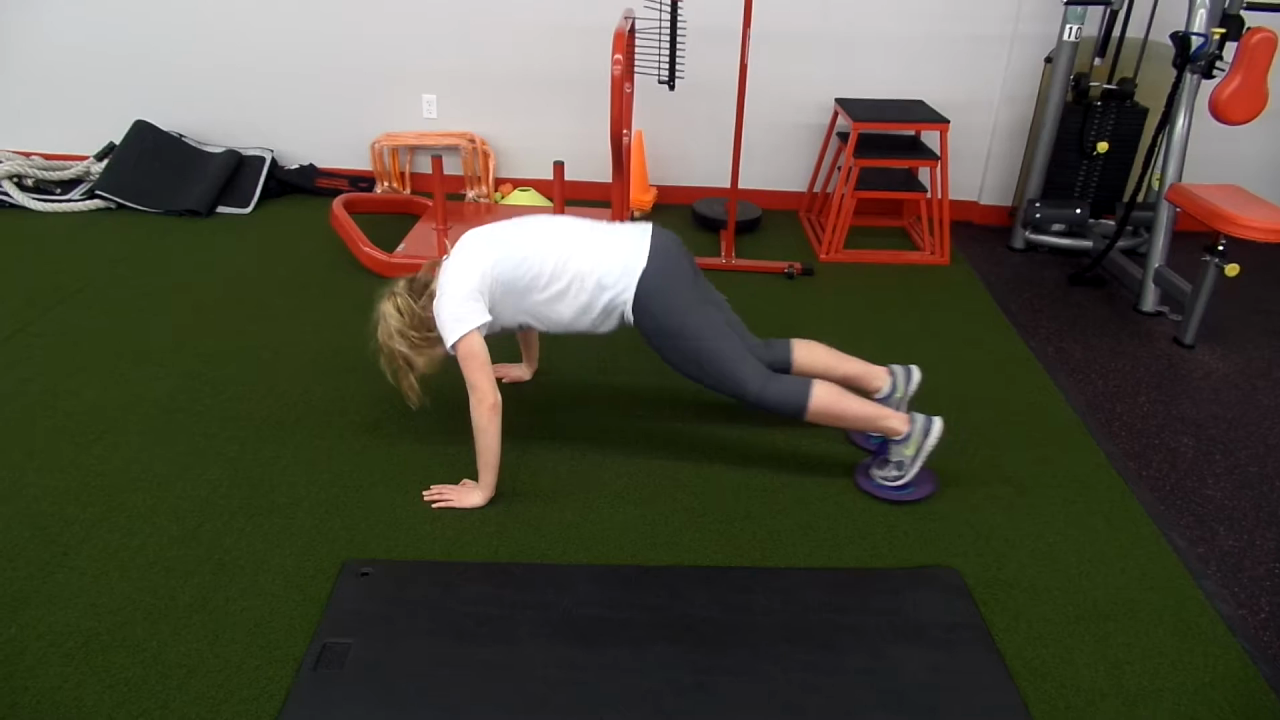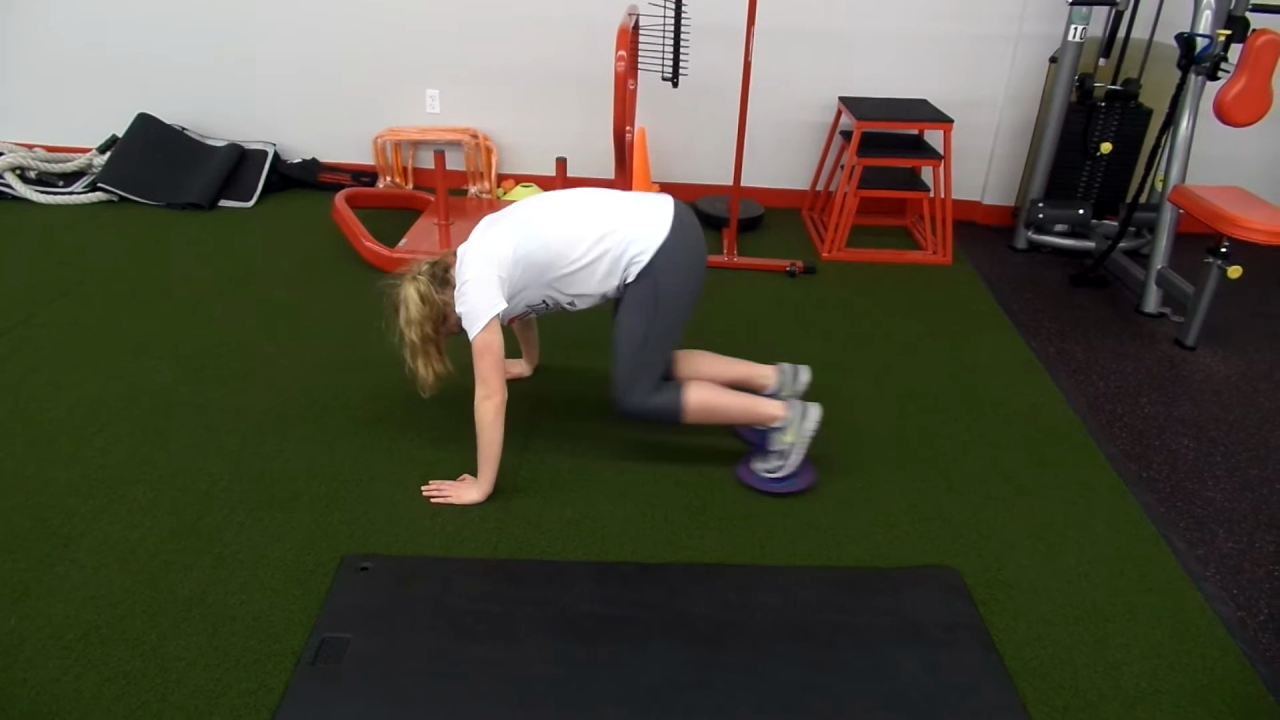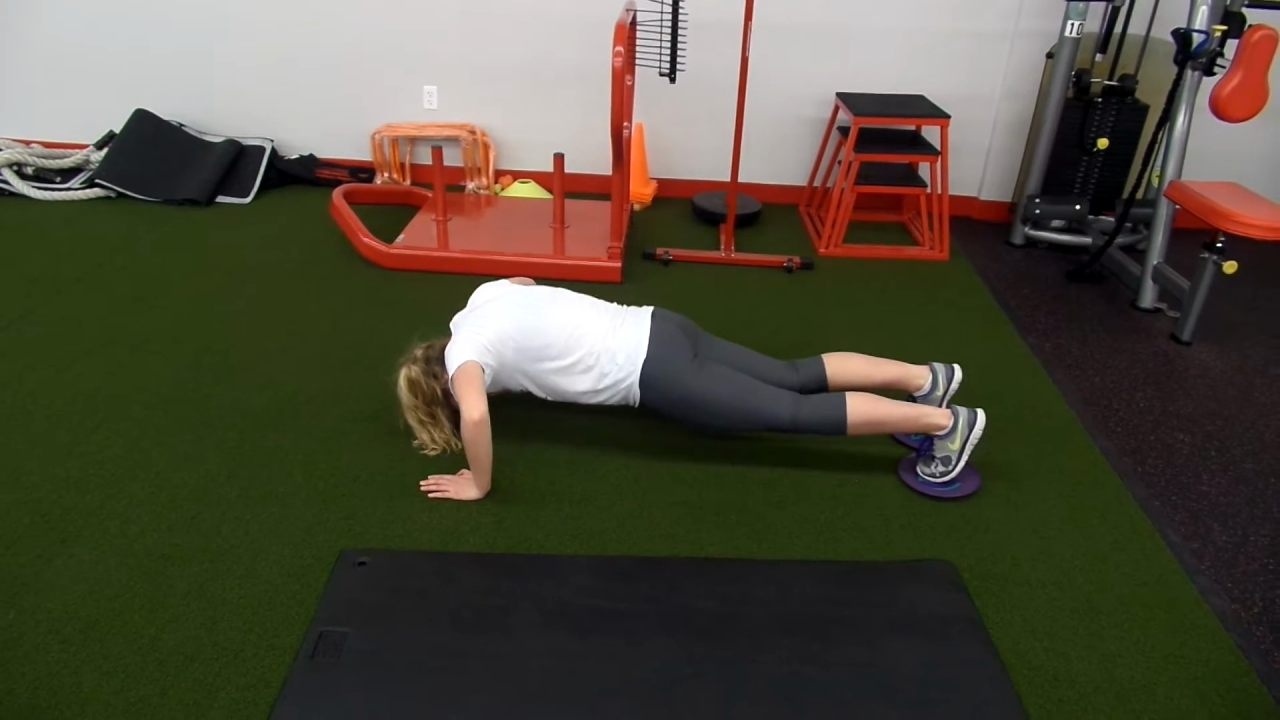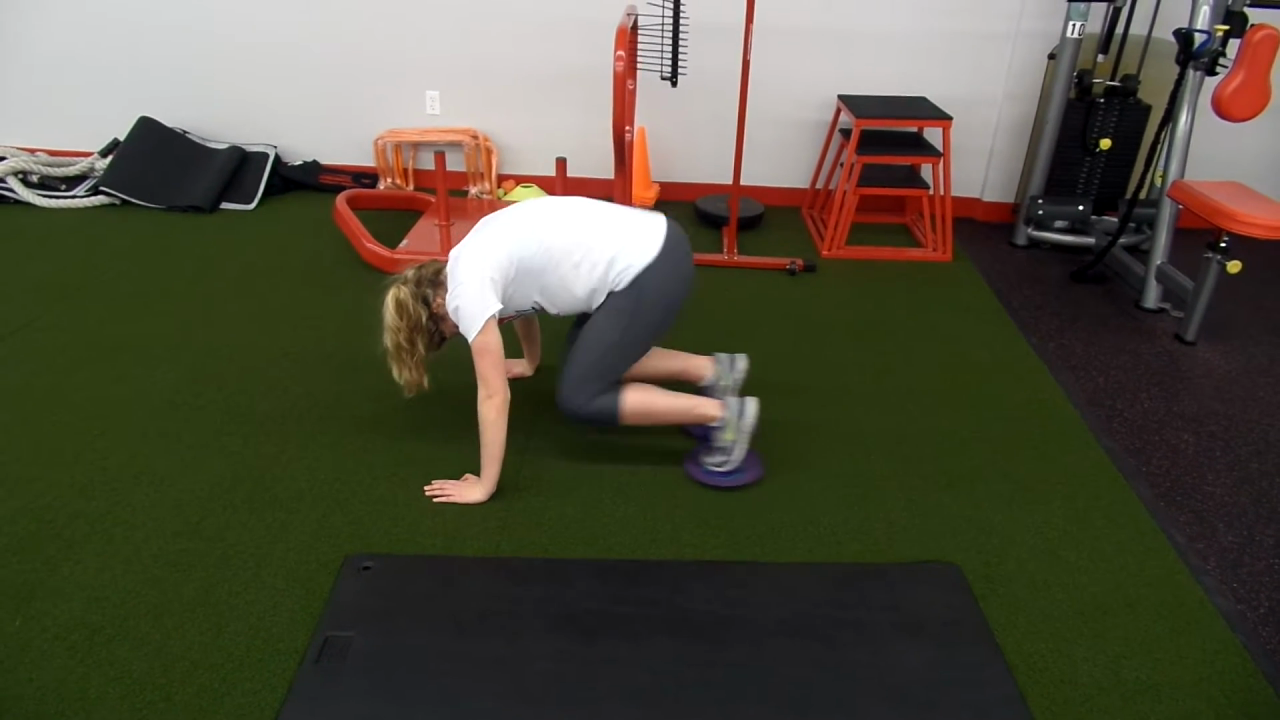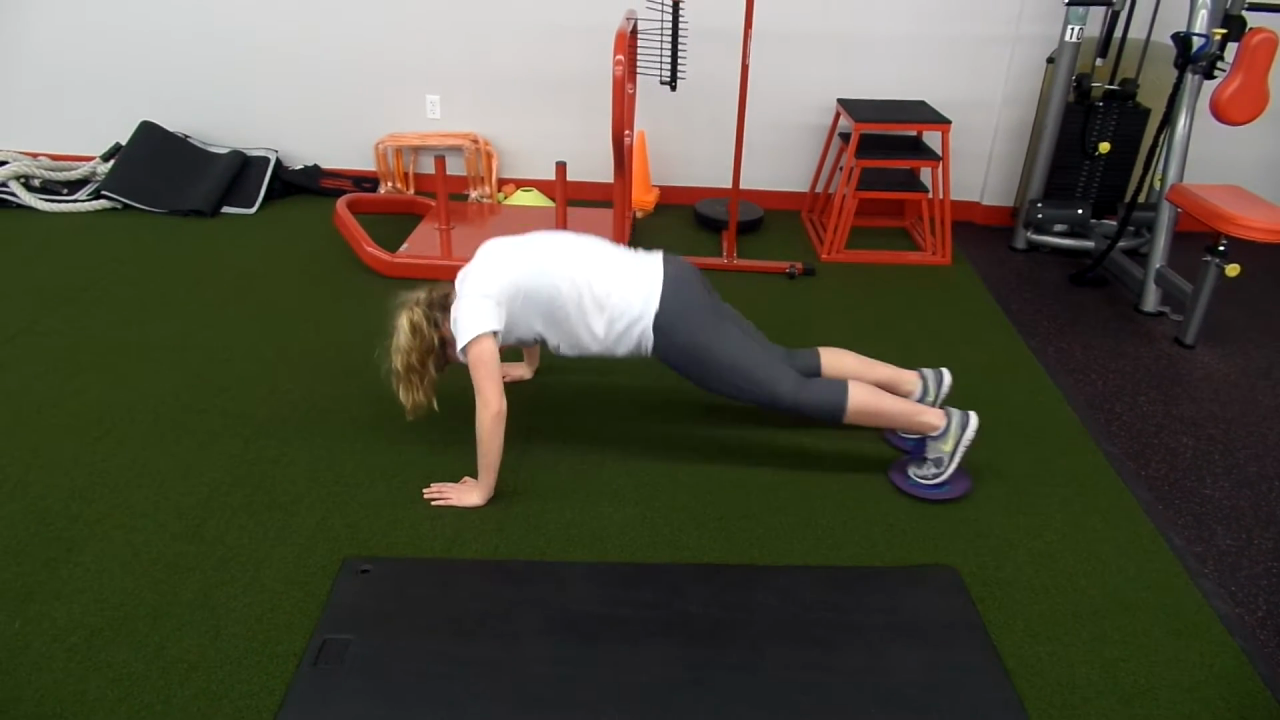
dt=1s
person 1, frame 1
left shoulder: (450, 301)
right shoulder: (465, 258)
left elbow: (486, 401)
left wrist: (483, 489)
right wrist: (528, 365)
left hip: (639, 285)
right hip: (651, 252)
left knee: (750, 382)
right knee: (756, 352)
left ankle: (903, 428)
right ankle: (886, 380)
person 1, frame 2
left shoulder: (473, 286)
right shoulder: (480, 252)
left elbow: (491, 396)
left wrist: (480, 486)
right wrist: (527, 361)
left hip: (658, 253)
right hip: (664, 227)
left knee: (636, 398)
right knee: (645, 367)
left ankle: (781, 415)
right ankle: (771, 378)
person 1, frame 3
left shoulder: (463, 351)
right shoulder: (481, 300)
left elbow: (474, 417)
right elbow: (526, 281)
left wrist: (478, 484)
left hip: (654, 374)
right hip: (658, 329)
left knee: (790, 411)
right knee: (794, 376)
left ankle: (945, 421)
right ankle: (927, 378)
person 1, frame 4
left shoulder: (465, 291)
right shoulder: (471, 260)
left elbow: (493, 395)
left wrist: (484, 486)
right wrist: (532, 360)
left hip: (653, 271)
right hip: (652, 241)
left knee: (579, 399)
right knee: (593, 365)
left ankle: (720, 413)
right ankle: (710, 371)
person 1, frame 5
left shoulder: (470, 309)
right shoulder: (484, 267)
left elbow: (492, 408)
left wrist: (481, 490)
right wrist: (529, 362)
left hip: (660, 313)
right hip: (665, 279)
left knee: (781, 389)
right knee: (781, 362)
left ankle: (938, 424)
right ankle: (916, 383)
